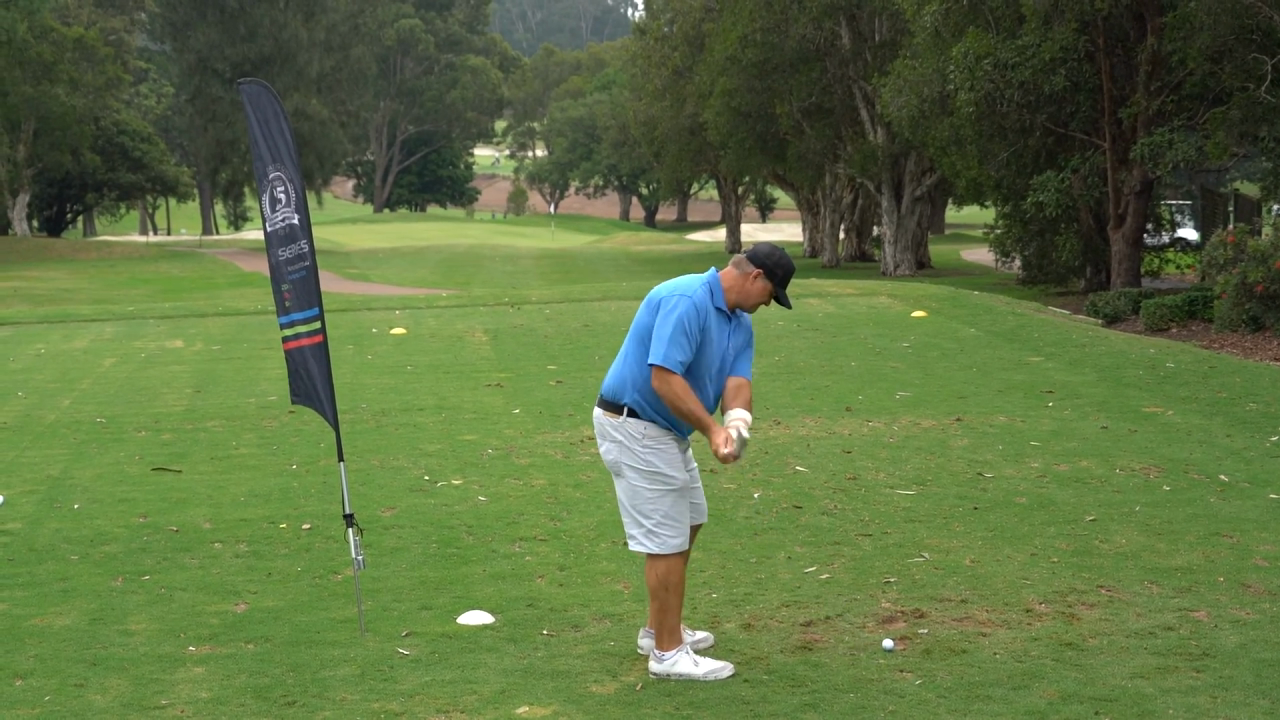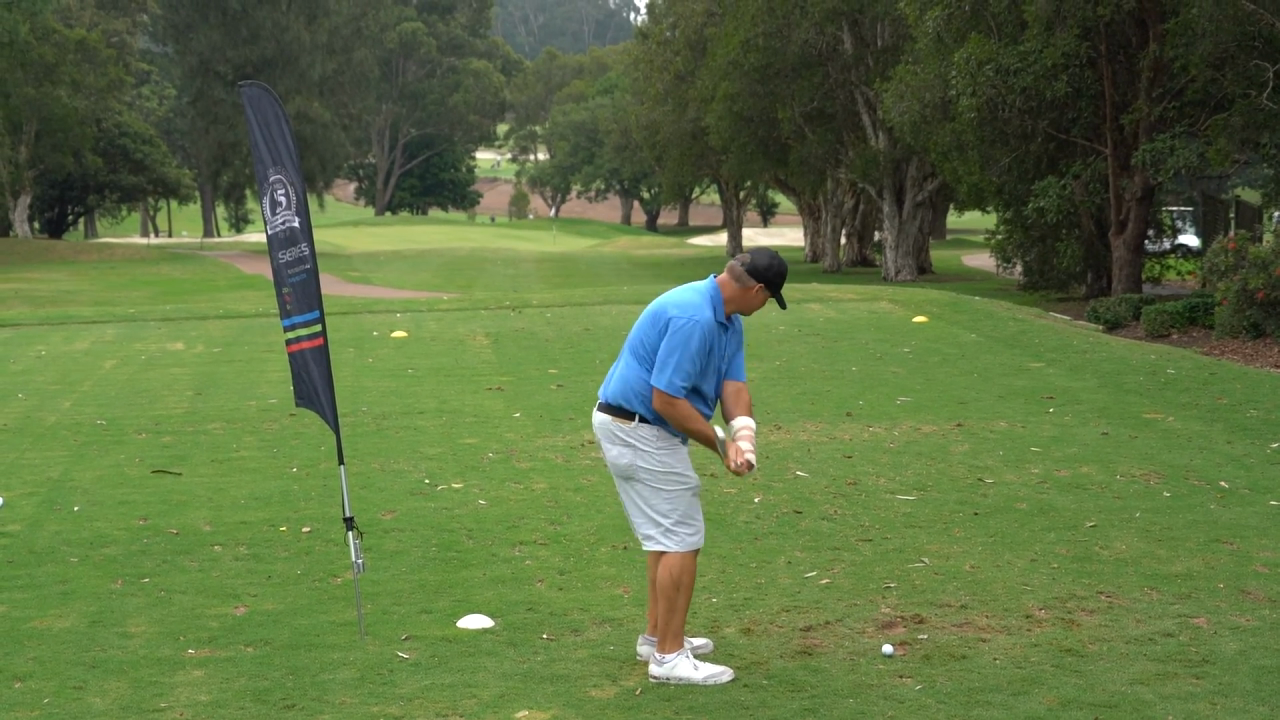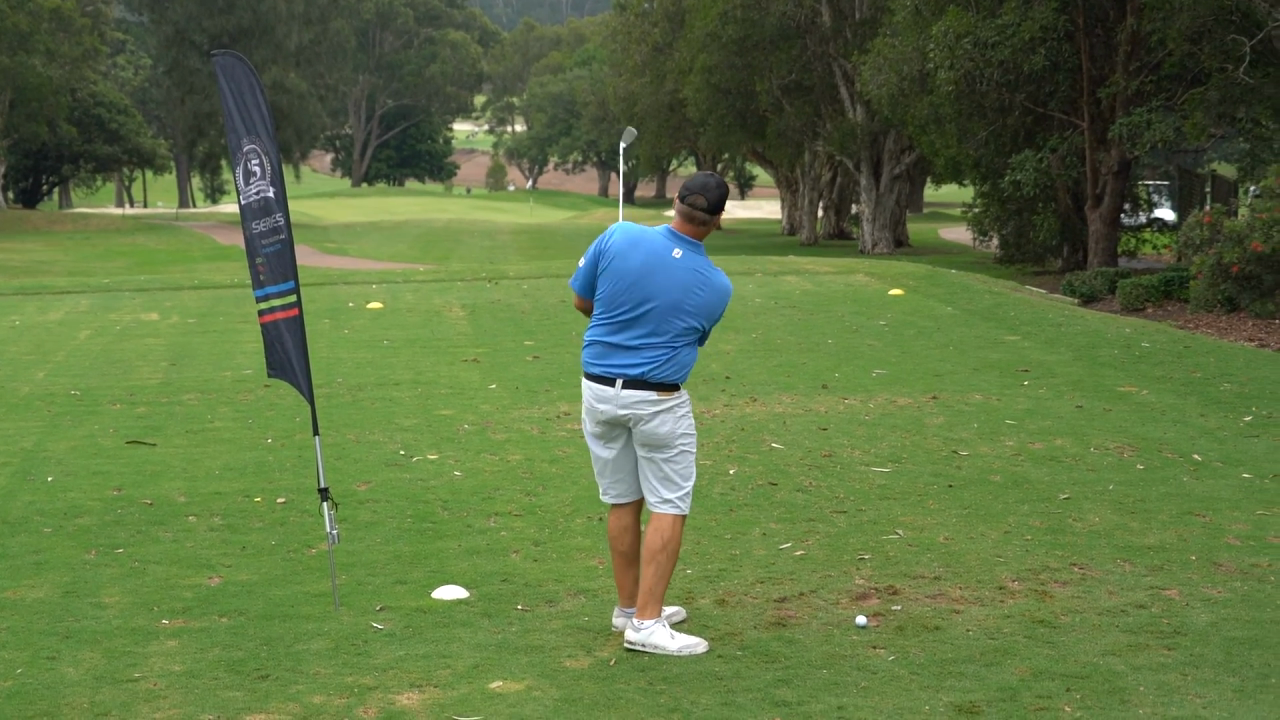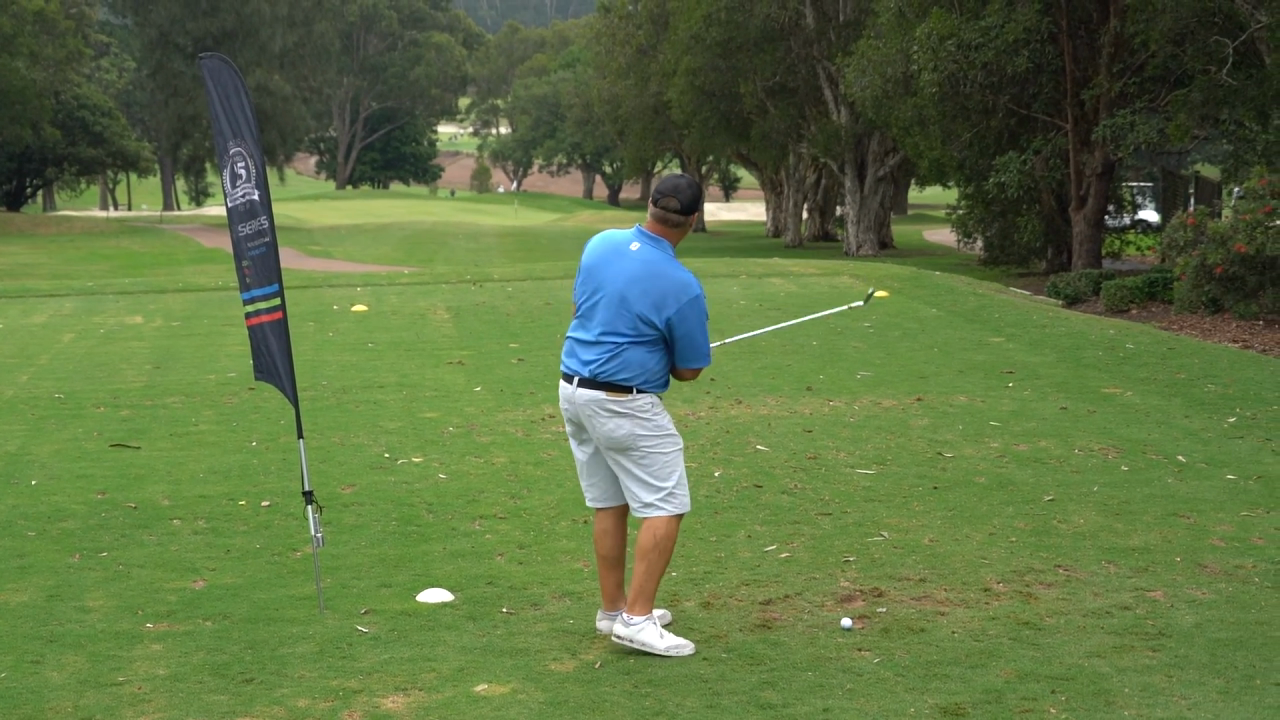
dt=0.5s
person 1, frame 1
left shoulder: (738, 323)
right shoulder: (686, 299)
left elbow: (737, 382)
right elbow: (663, 379)
left wrist: (735, 426)
right wrist: (710, 428)
left hip: (659, 429)
right hip: (636, 428)
left knee: (685, 526)
right knee: (666, 541)
left ankle: (659, 629)
right ankle: (668, 652)
person 1, frame 2
left shoulder: (728, 322)
right shoulder: (693, 318)
left elbow: (734, 385)
right elbow: (664, 400)
left wrist: (743, 441)
right wrist: (721, 445)
left hip: (623, 424)
right hip: (640, 432)
left knee: (664, 534)
right knee: (680, 542)
left ankle: (658, 636)
right ankle: (669, 656)
person 1, frame 3
left shoulder: (617, 238)
right shoulder: (716, 287)
left elbow: (581, 300)
left hip: (598, 389)
right hip: (658, 401)
left knee: (623, 501)
right knee: (668, 507)
left ankle: (630, 606)
right ankle: (646, 623)
person 1, frame 4
left shoulder: (601, 243)
right shoulder: (682, 287)
right elbow: (690, 371)
left hip: (577, 391)
right hip: (624, 403)
left knee: (609, 505)
right knee: (665, 507)
left ankle: (614, 608)
right ankle: (639, 618)
